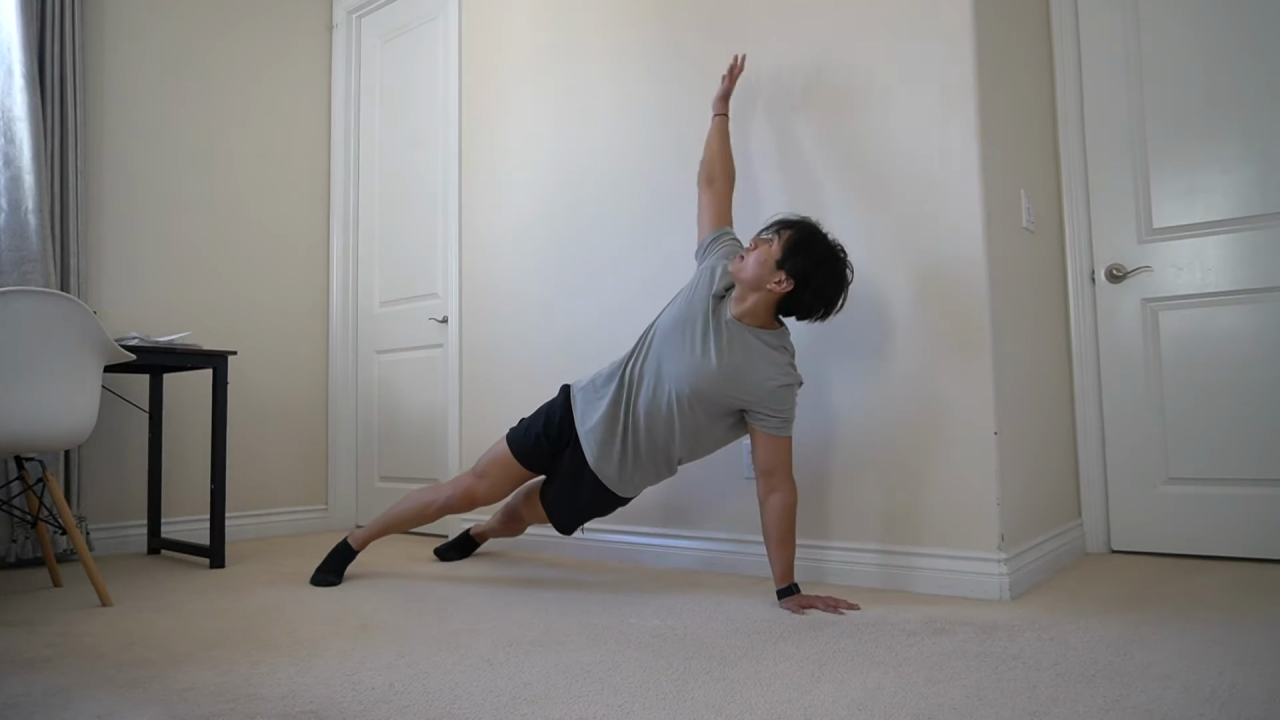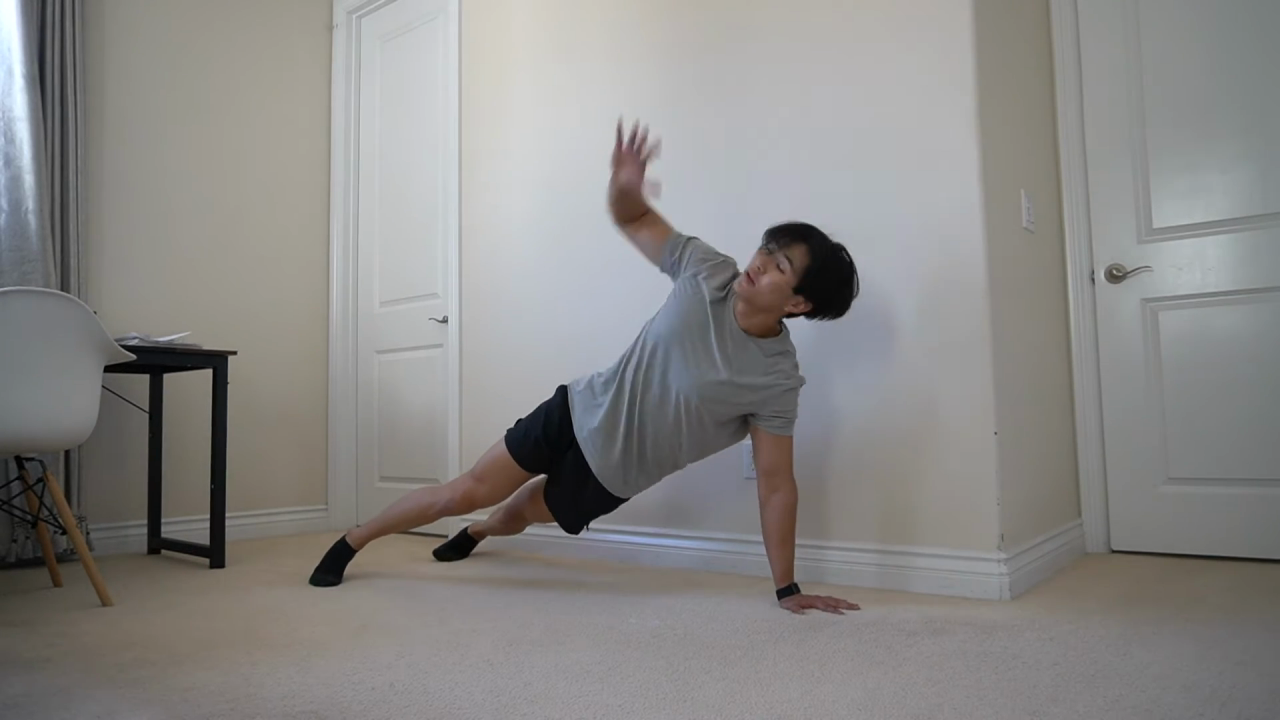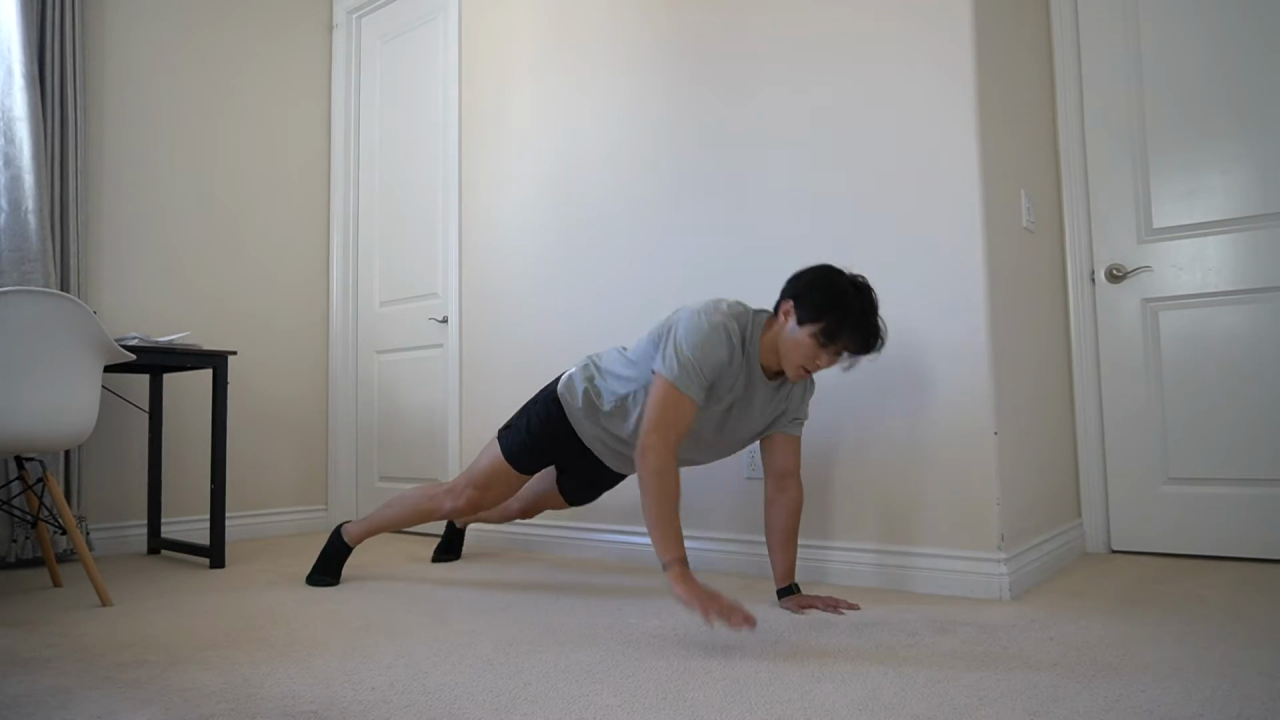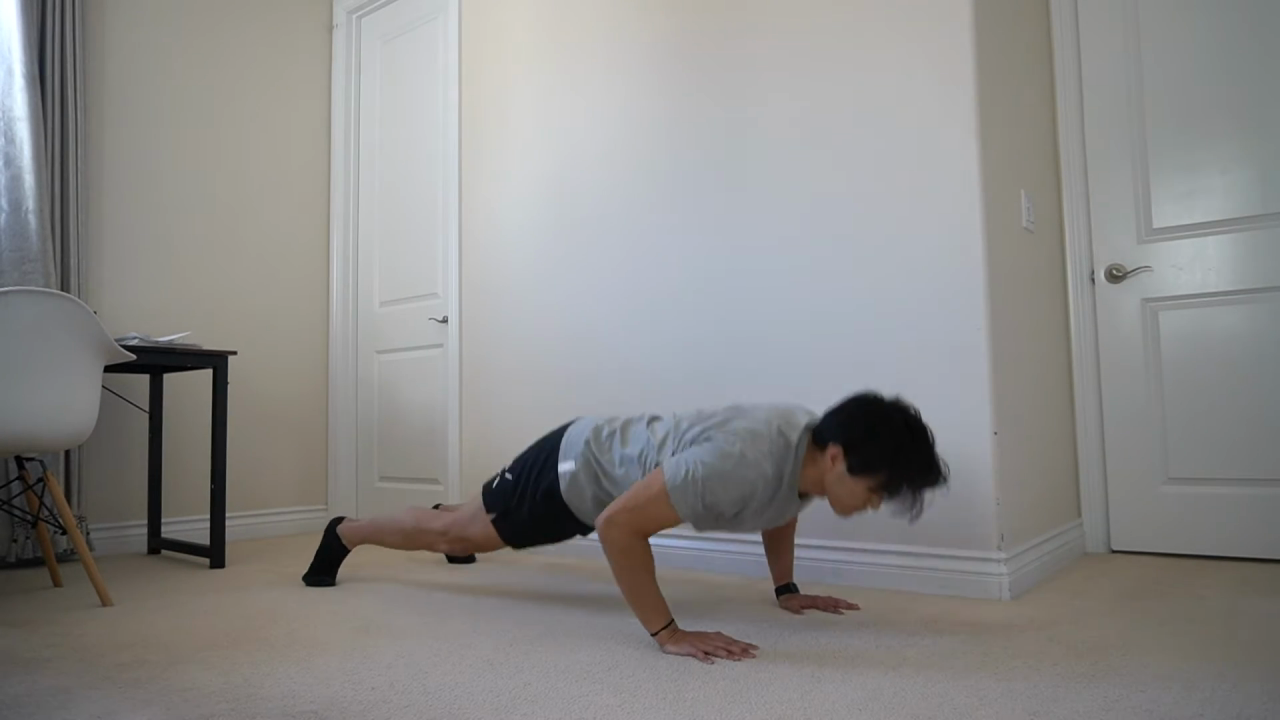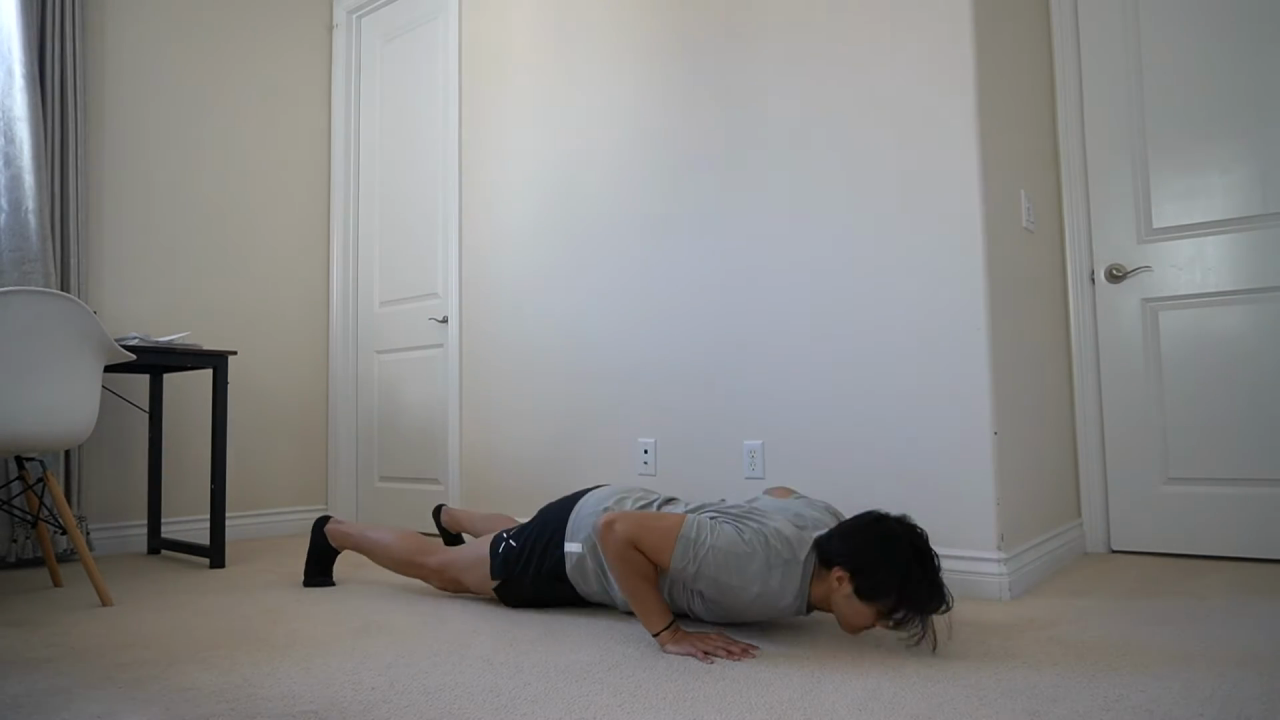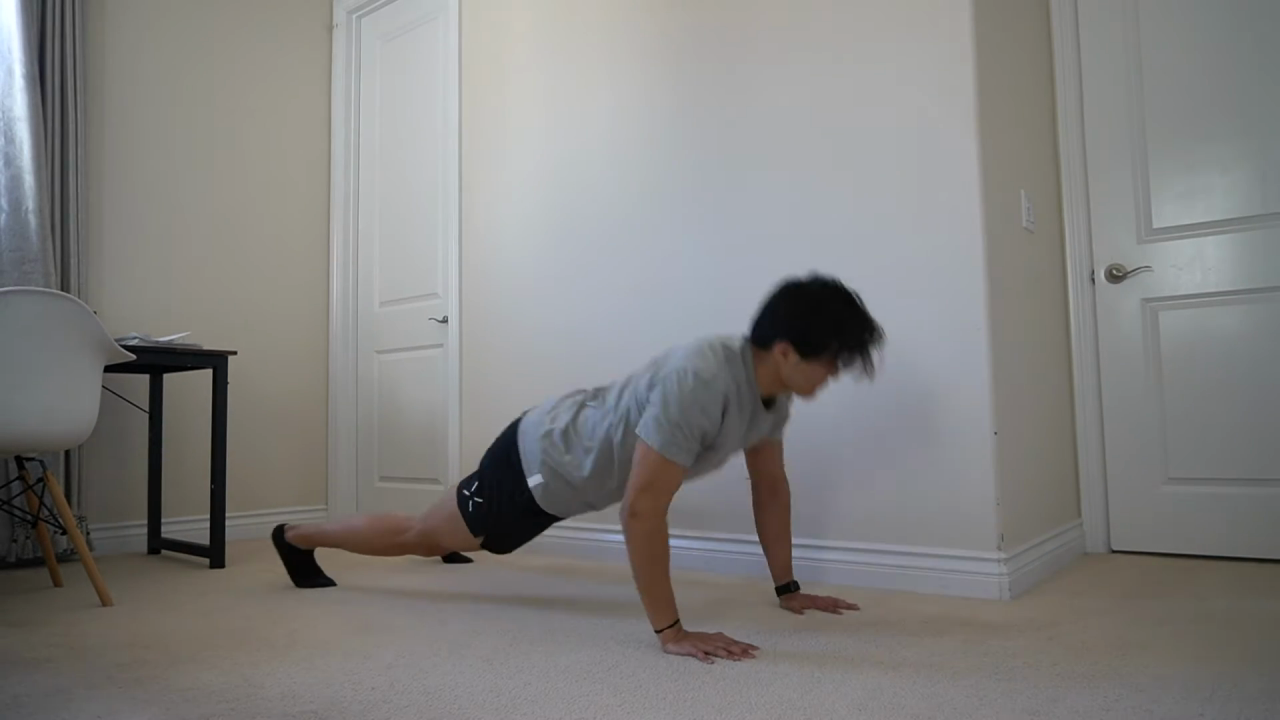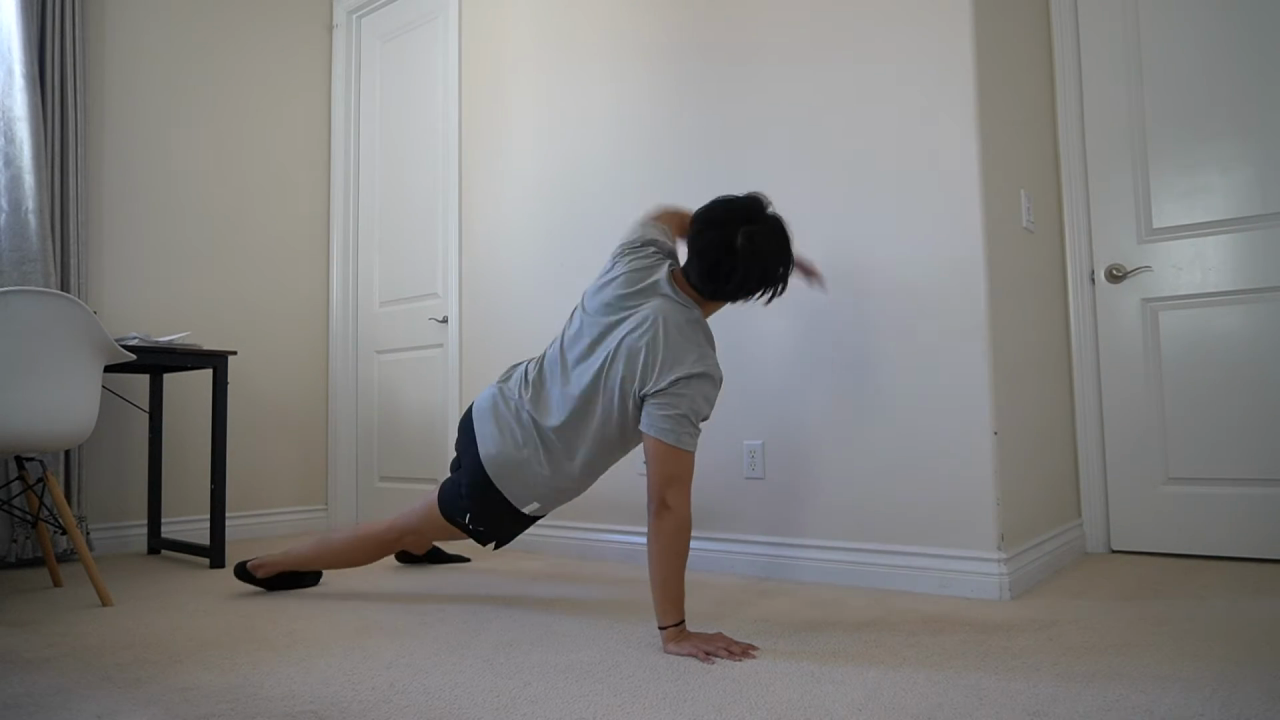
dt=0.4s
person 1, frame 1
left shoulder: (773, 377)
right shoulder: (722, 275)
left elbow: (776, 486)
right elbow: (713, 186)
left wrist: (788, 590)
right wrist: (721, 103)
left hip: (612, 475)
right hip: (581, 412)
left knee: (518, 515)
right knee: (465, 492)
left ankle: (475, 537)
right ankle: (354, 543)
person 1, frame 2
left shoulder: (777, 379)
right shoulder: (713, 278)
left elbow: (777, 485)
right elbow: (632, 220)
left wrist: (787, 589)
right wrist: (625, 184)
left hip: (611, 476)
right hip: (579, 414)
left knee: (516, 517)
right knee: (463, 493)
left ankle: (474, 535)
right ankle: (350, 541)
person 1, frame 3
left shoulder: (796, 388)
right shoulder: (714, 329)
left elbow: (784, 483)
right elbow: (656, 447)
left wrist: (788, 588)
right wrist: (680, 577)
left hip: (615, 454)
right hip: (580, 406)
left knee: (522, 506)
right knee: (465, 494)
left ankle: (458, 528)
right ankle: (348, 535)
person 1, frame 4
left shoulder: (812, 445)
right shoulder: (746, 462)
left elbow: (778, 506)
right elbow: (618, 527)
left wrist: (787, 589)
right wrist: (667, 632)
left hip: (609, 470)
right hip: (576, 468)
right knee: (457, 535)
left ankle: (447, 506)
right ankle: (344, 533)
person 1, frame 5
left shoulder: (826, 523)
right shoulder: (758, 570)
left elbow: (777, 492)
right elbow: (617, 531)
left wrist: (798, 604)
right wrist: (669, 631)
left hip: (612, 509)
right hip: (582, 543)
left knee: (514, 533)
right knee: (441, 568)
left ankle: (453, 517)
right ankle: (336, 531)
person 1, frame 6
left shoulder: (766, 388)
right shoulder: (701, 385)
left elbow: (771, 481)
right elbow: (644, 512)
left wrist: (788, 588)
right wrist: (669, 630)
left hip: (566, 437)
right hip: (540, 465)
right knee: (419, 535)
left ankle: (443, 518)
right ankle: (298, 538)
person 1, frame 7
left shoulder: (640, 258)
right shoulder: (689, 371)
left elbow: (665, 215)
right elbow: (668, 502)
left wrist: (767, 251)
right wrist: (673, 630)
left hip: (493, 415)
right hip: (515, 477)
right knee: (407, 529)
left ankle: (417, 546)
right ankle: (267, 565)
